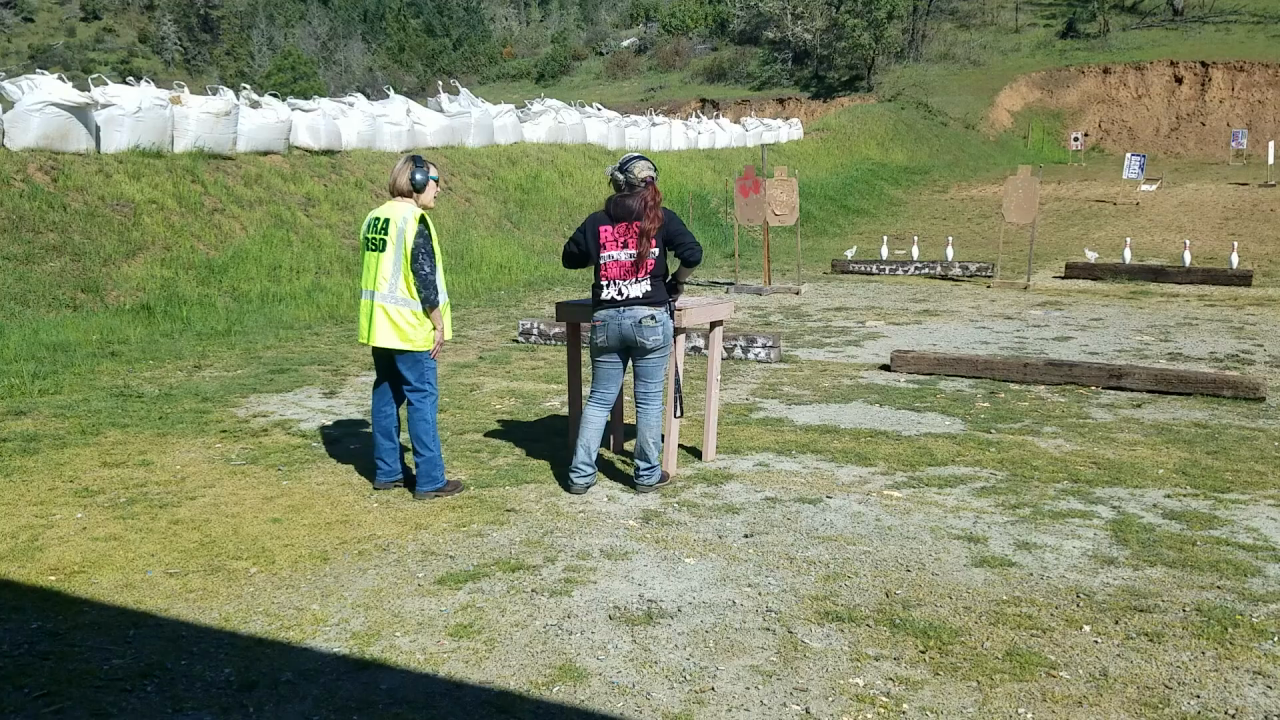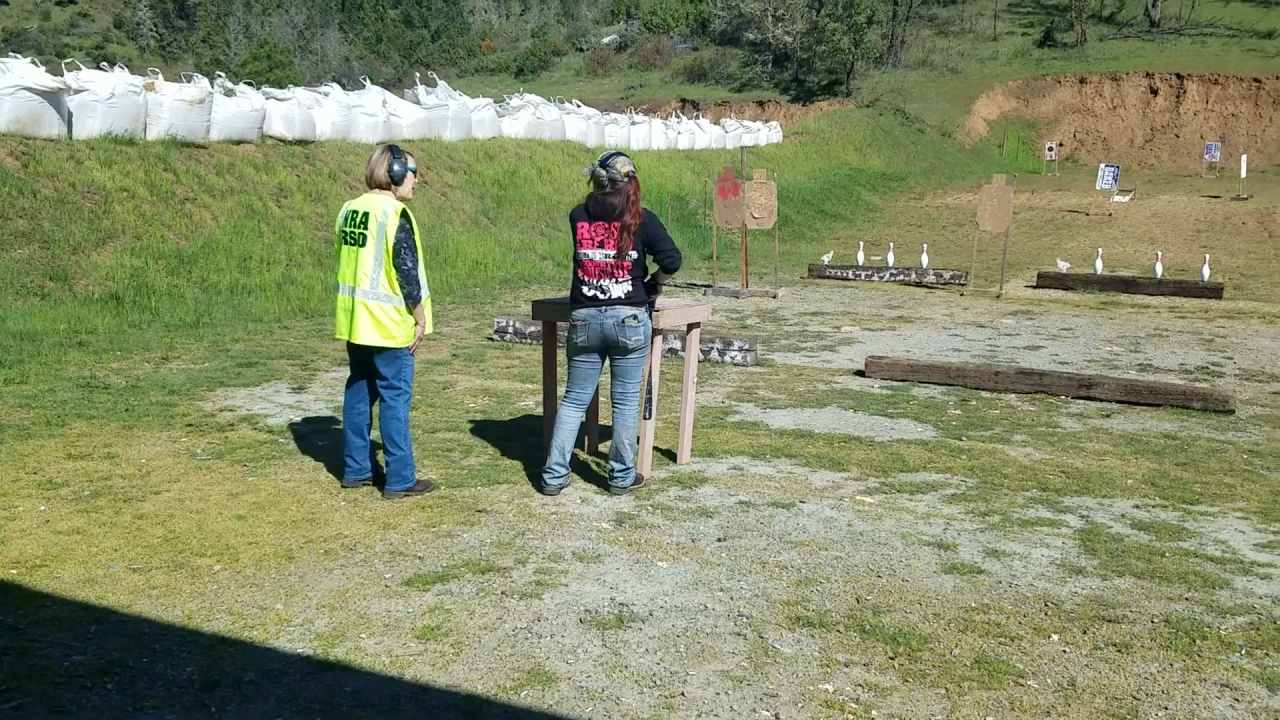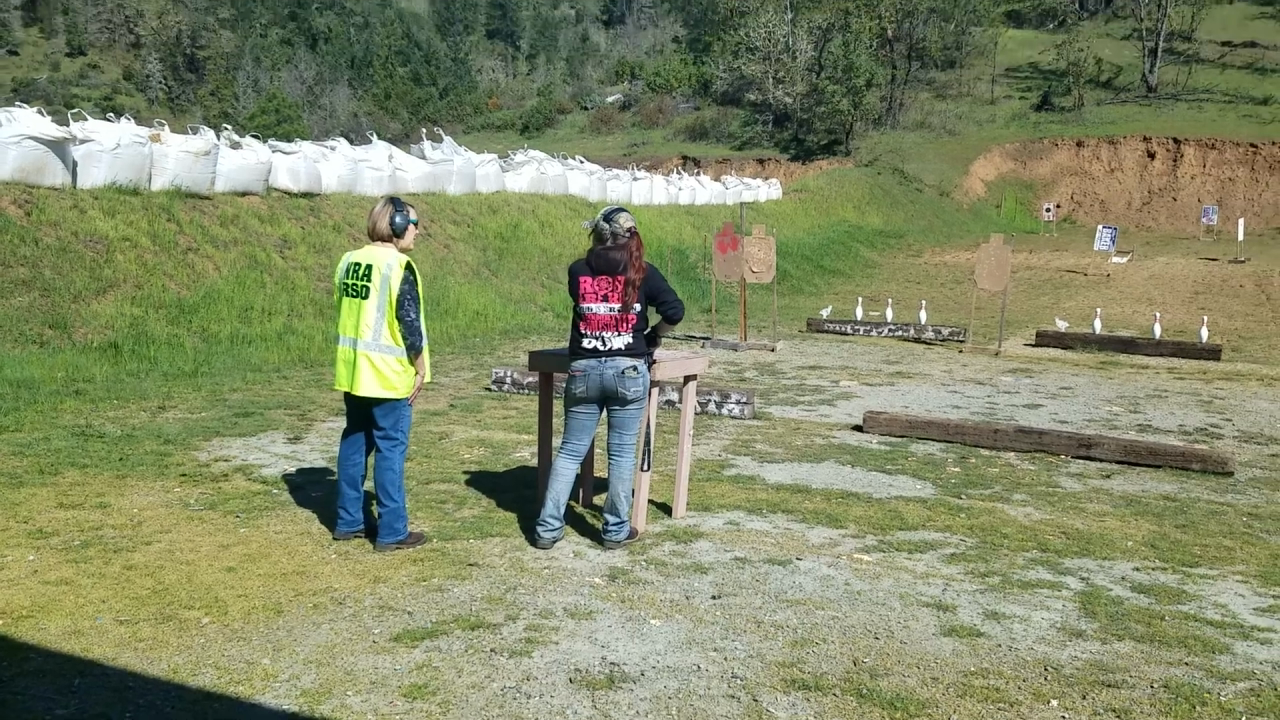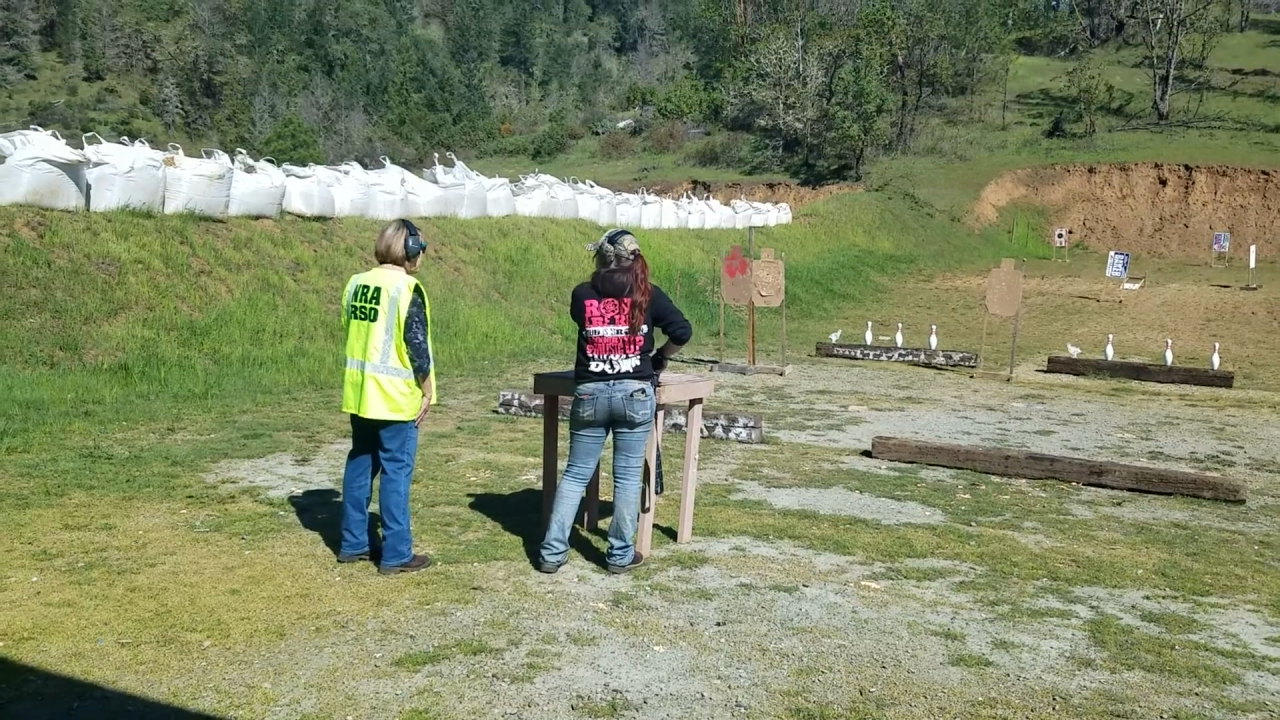
dt=0.4s
person 1, frame 1
left shoulder: (374, 218)
right shoulder: (415, 220)
right elbow: (425, 278)
right wrist: (439, 325)
left hip: (380, 325)
right hip: (410, 327)
left knee: (385, 395)
right knee: (422, 399)
left ankle: (387, 471)
right ankle: (430, 479)
person 1, frame 2
left shoulder: (349, 210)
right shoulder: (395, 213)
left elbow: (347, 262)
right elbow: (407, 272)
right wrist: (420, 320)
left hip: (355, 320)
right hip: (388, 323)
left knee: (359, 391)
right knee: (395, 397)
left ankle: (356, 469)
right ankle: (400, 480)
person 1, frame 3
left shoulder: (349, 261)
right shoulder: (399, 266)
left elbow: (345, 311)
right elbow: (410, 324)
right wrist: (420, 369)
left hip: (353, 371)
right hip: (389, 374)
left knee: (355, 442)
right knee: (390, 449)
left ankle: (348, 521)
right ankle: (392, 531)
person 1, frame 4
left shoulder: (356, 284)
right shoulder: (407, 288)
left elbow: (351, 333)
right elbow: (418, 346)
right wrist: (427, 392)
left hip: (360, 393)
right hip: (396, 397)
left knee: (360, 465)
right knee: (396, 471)
left ankle: (352, 544)
right ankle: (396, 555)
person 2, frame 1
left shoulder: (596, 222)
right shoulder: (661, 218)
left elbow: (569, 258)
right elbow: (692, 254)
right wrist: (676, 283)
left hip: (606, 320)
right hip: (650, 319)
left knee: (600, 399)
right knee: (649, 400)
left ankle: (580, 474)
right ankle: (647, 474)
person 2, frame 2
left shoulder: (578, 217)
right shoulder: (641, 219)
right elbow: (671, 261)
right wrist: (653, 284)
left hip: (584, 319)
right hip: (629, 319)
left knee: (574, 399)
right knee: (626, 400)
left ankle: (554, 475)
right ankle: (622, 476)
person 2, frame 3
left shoulder: (578, 271)
right shoulder: (642, 272)
right elbow: (674, 311)
right wrist: (653, 337)
left hip: (584, 371)
right hip: (628, 370)
left knee: (570, 451)
right knee: (622, 453)
left ankle: (547, 528)
right ankle: (616, 530)
person 2, frame 4
left shoulder: (582, 294)
right shoulder: (648, 294)
right elbow: (682, 331)
right wrist: (660, 358)
left hip: (590, 394)
right hip: (635, 393)
left knee: (575, 474)
right knee: (628, 476)
left ankle: (552, 552)
right ankle: (620, 555)
